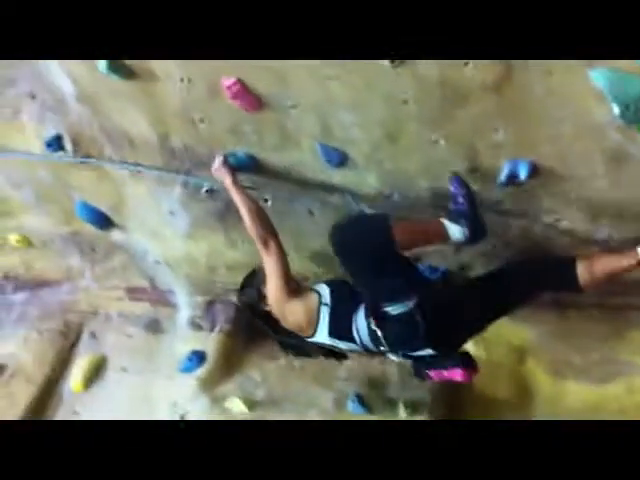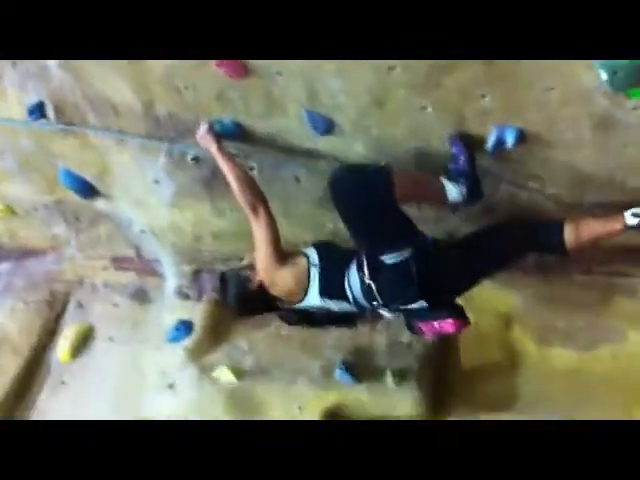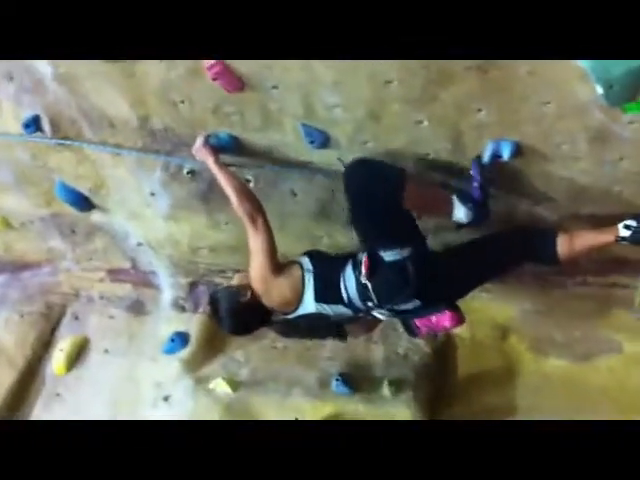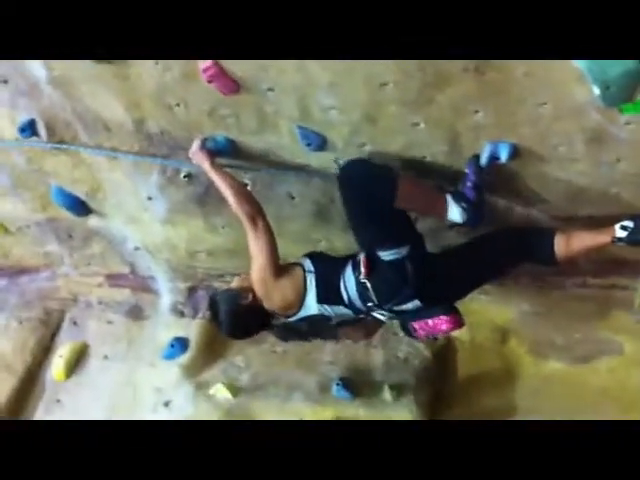
dt=0.2s
person 1, frame 1
left shoulder: (310, 315)
right shoulder: (289, 307)
right elbow: (266, 240)
right wrist: (230, 181)
left hip: (419, 330)
right hip: (407, 323)
left knee: (537, 269)
right knee: (352, 232)
right ankle: (456, 226)
person 1, frame 2
left shoulder: (291, 295)
right shoulder: (276, 276)
right elbow: (255, 205)
right wrist: (215, 148)
left hip: (400, 289)
right hip: (398, 276)
left knee: (523, 231)
right knee: (349, 180)
right ankle: (453, 187)
person 1, frame 3
left shoulder: (285, 311)
right shoulder: (269, 284)
left elbow: (364, 317)
right elbow: (253, 216)
right wrist: (212, 160)
left hip: (395, 294)
right hip: (394, 276)
left knee: (521, 241)
right knee: (362, 174)
right ankle: (462, 207)
person 1, frame 4
left shoulder: (285, 315)
right shoulder: (270, 288)
left elbow: (365, 323)
right elbow: (252, 218)
right wrist: (208, 164)
left hip: (394, 296)
right hip: (393, 276)
left knee: (520, 241)
right knee: (357, 174)
right ankle: (455, 208)
